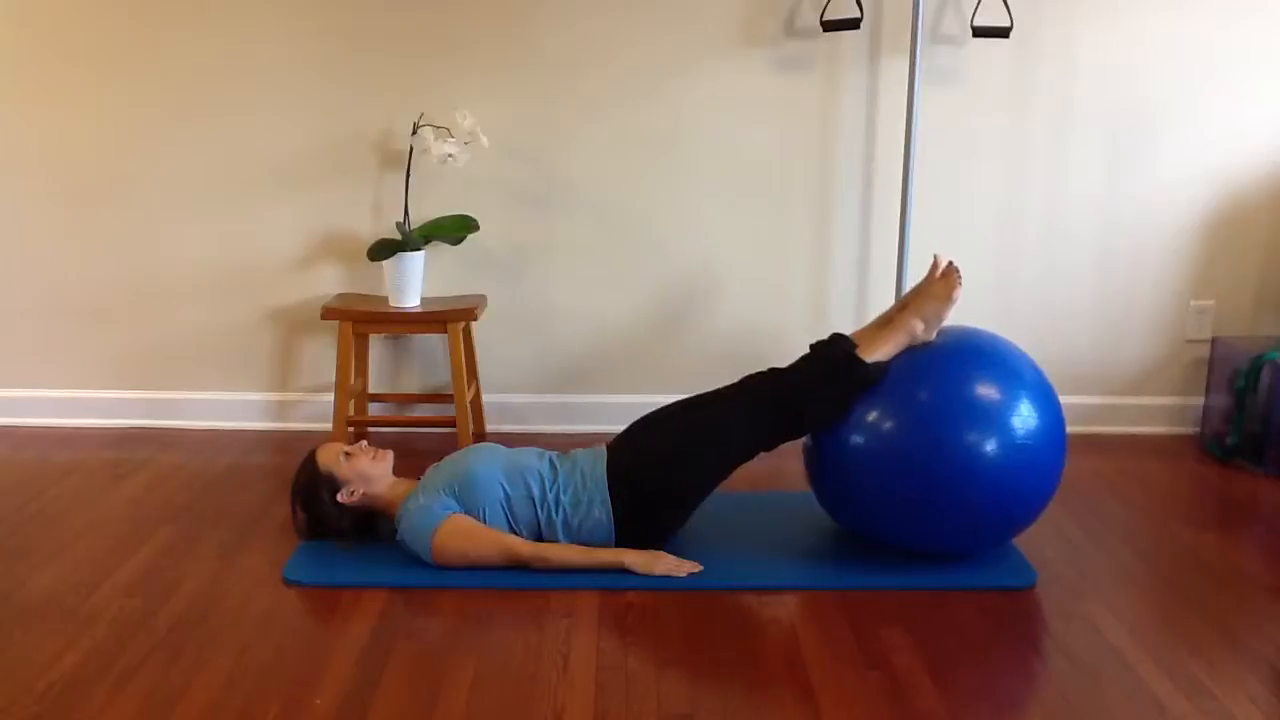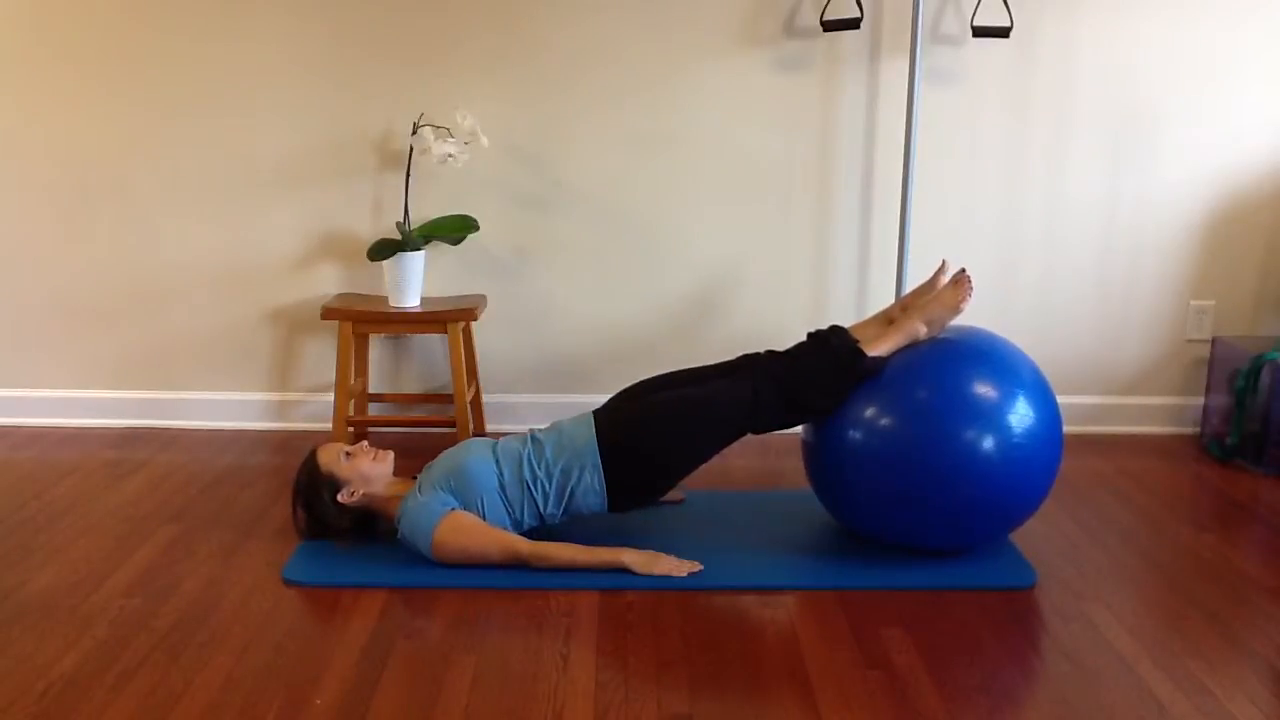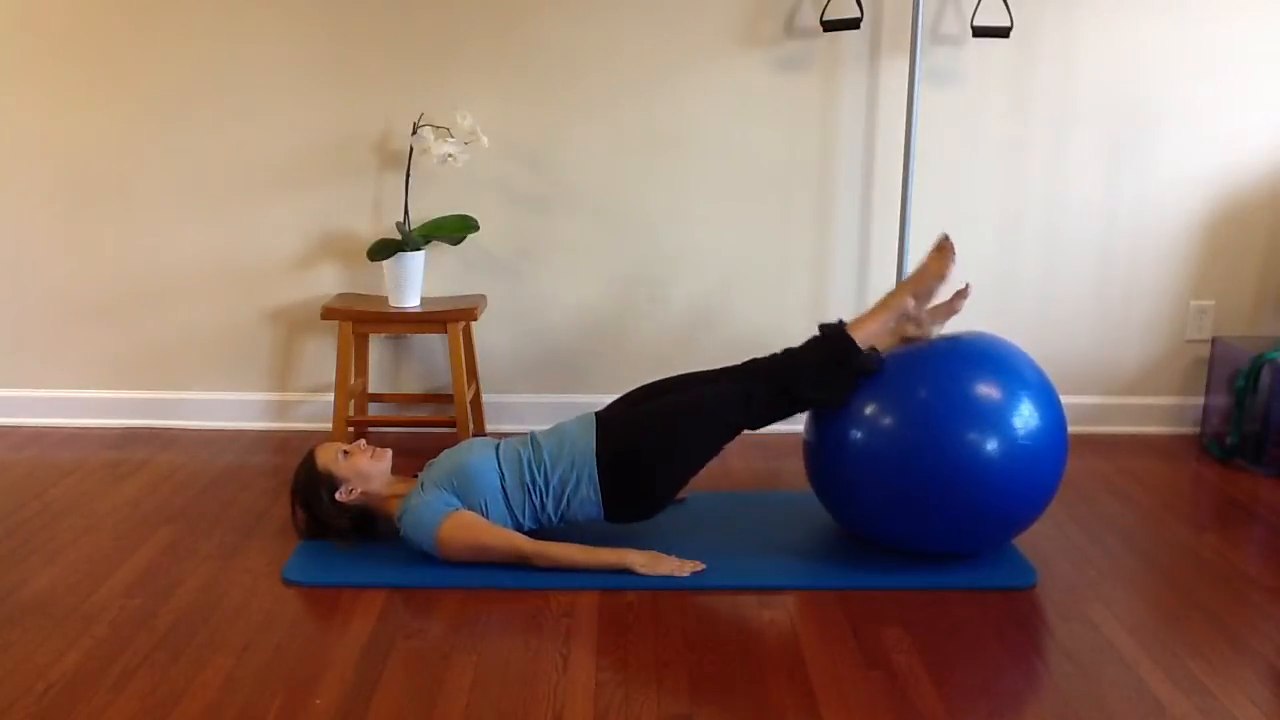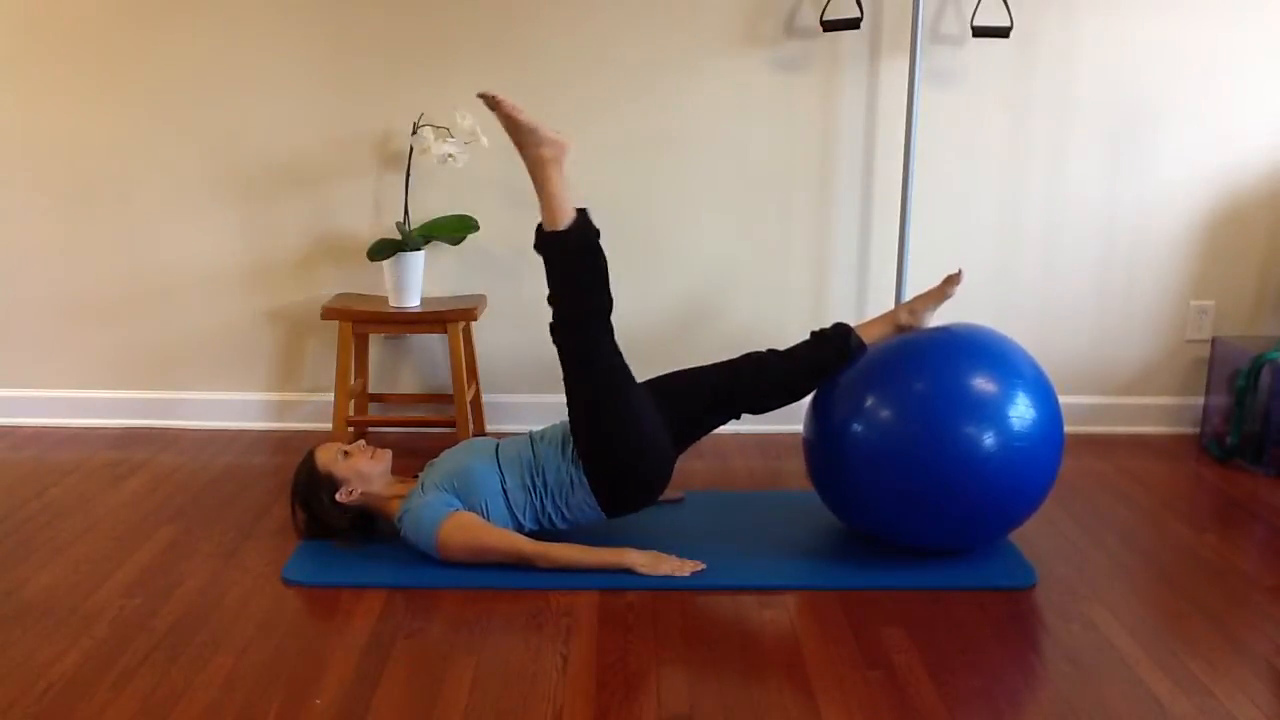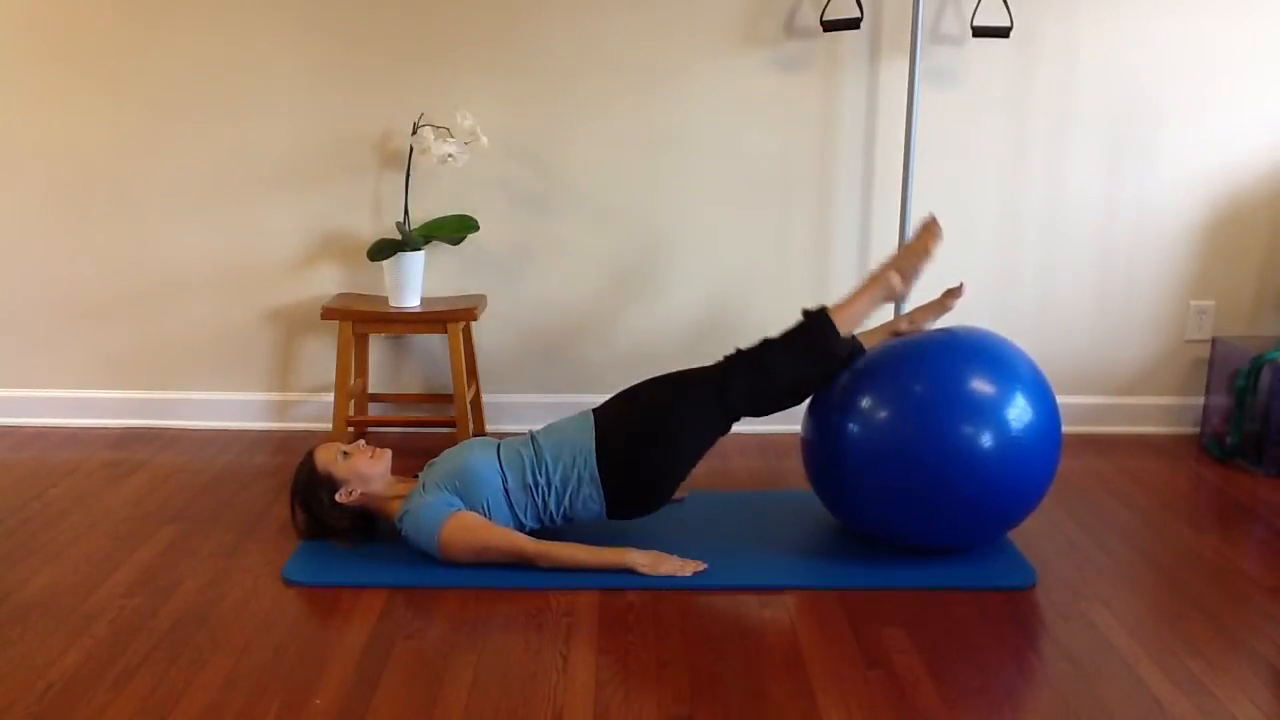
dt=1s
person 1, frame 1
left shoulder: (429, 490)
right shoulder: (418, 527)
right elbow: (524, 554)
right wrist: (628, 557)
left hip: (605, 468)
right hip: (620, 507)
left knee: (755, 393)
right knee: (760, 414)
left ankle: (894, 329)
right ankle: (902, 335)
person 1, frame 2
left shoulder: (427, 484)
right shoulder: (419, 525)
right elbow: (523, 552)
right wrist: (627, 557)
left hip: (601, 437)
right hip: (609, 467)
left knee: (755, 370)
right knee: (756, 398)
left ankle: (896, 322)
right ankle: (907, 331)
person 1, frame 3
left shoulder: (426, 481)
right shoulder: (416, 520)
right elbow: (524, 551)
left wrist: (663, 478)
right wrist: (629, 560)
left hip: (602, 439)
right hip: (615, 478)
left knee: (748, 389)
right knee: (744, 395)
left ankle: (895, 331)
right ankle: (894, 316)
person 1, frame 4
left shoulder: (425, 486)
right shoulder: (418, 522)
right elbow: (526, 553)
right wrist: (630, 558)
left hip: (604, 463)
right hip: (611, 477)
left knee: (746, 381)
right knee: (582, 331)
left ankle: (893, 325)
person 1, frame 5
left shoulder: (429, 481)
right shoulder: (421, 523)
right elbow: (527, 550)
left wrist: (650, 474)
right wrist: (630, 557)
left hip: (601, 438)
right hip: (617, 476)
left knee: (747, 382)
right knee: (741, 382)
left ankle: (887, 327)
right ankle: (883, 286)
